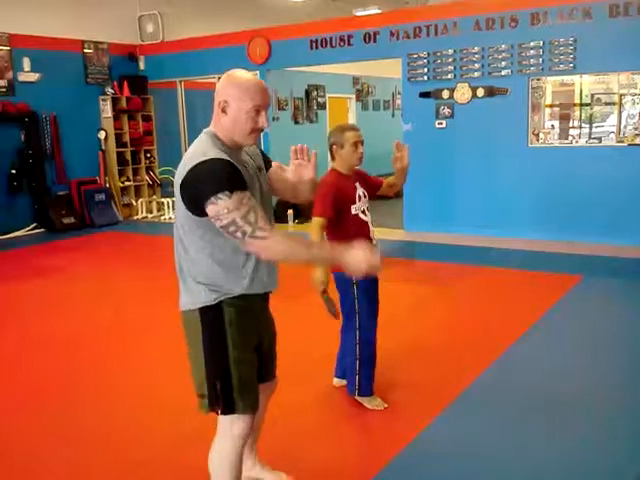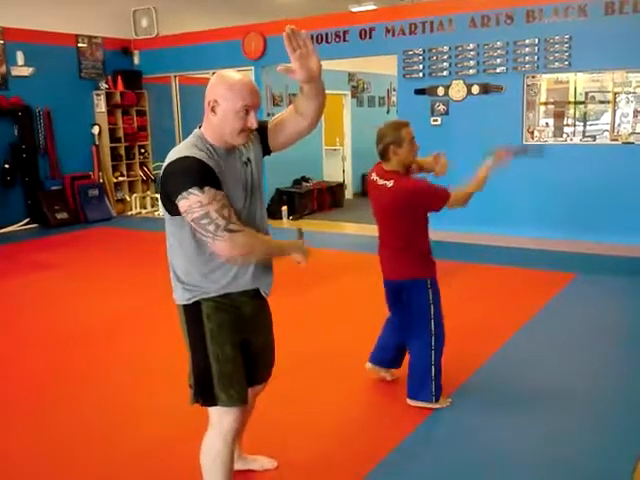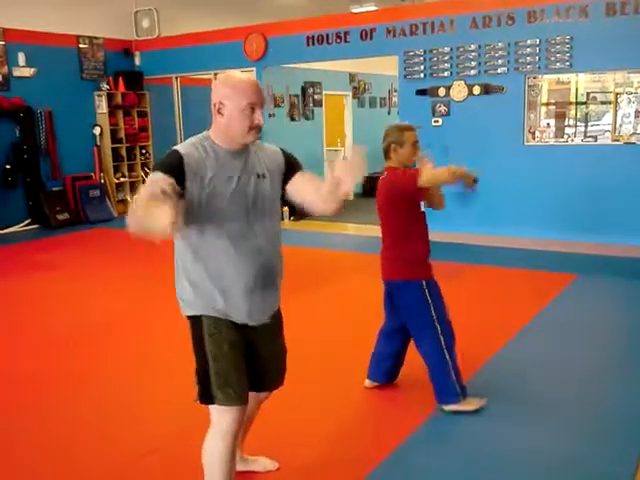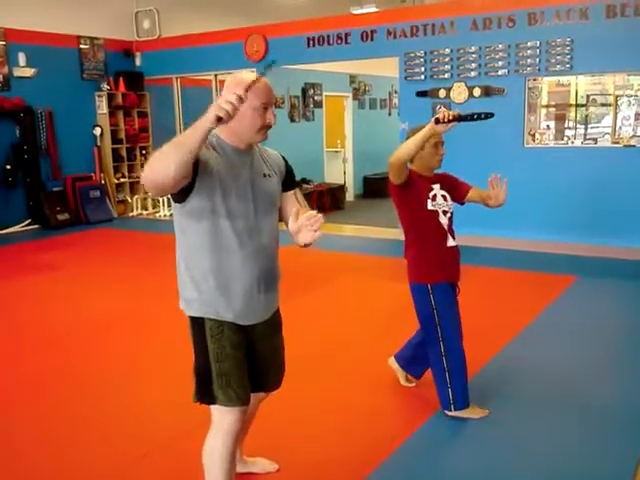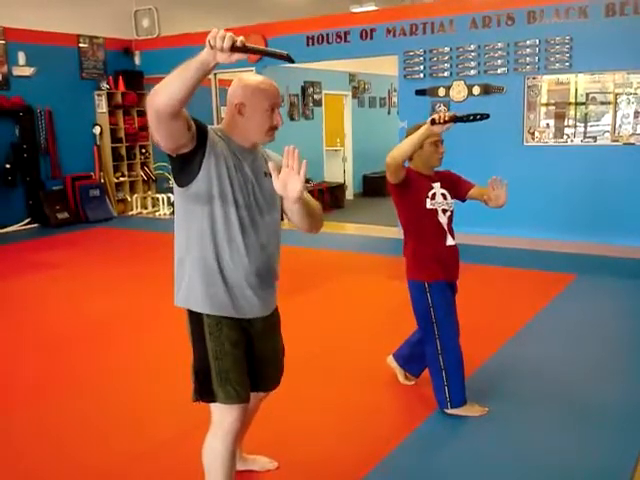
dt=1s
person 1, frame 1
left shoulder: (248, 153)
right shoulder: (211, 167)
left elbow: (293, 192)
right elbow: (266, 242)
left wrist: (303, 180)
right wrist: (342, 255)
left hip: (248, 298)
right hip: (218, 307)
left knee: (262, 389)
right knee: (236, 420)
person 1, frame 2
left shoulder: (247, 141)
right shoulder: (187, 166)
left elbow: (304, 119)
right elbow: (230, 244)
left wrist: (311, 80)
right wrist: (290, 247)
left hip: (250, 291)
right hip: (211, 302)
left knee: (253, 383)
right knee: (226, 413)
person 1, frame 3
left shoulder: (274, 157)
right shoulder: (185, 160)
left elbow: (320, 200)
right elbow: (137, 216)
left wrist: (338, 186)
right wrist: (156, 214)
left hip: (264, 304)
right hip: (213, 309)
left knee: (259, 389)
right knee: (227, 414)
person 1, frame 4
left shoulder: (274, 162)
right shoulder: (198, 155)
left elbow: (298, 216)
right elbow: (153, 180)
left wrist: (305, 229)
right wrist: (209, 120)
left hip: (263, 304)
right hip: (216, 310)
left knee: (257, 391)
right knee: (228, 413)
person 1, frame 5
left shoulder: (274, 163)
right shoulder: (198, 147)
left elbow: (312, 224)
right elbow: (160, 106)
left wrist: (295, 198)
right wrist: (210, 57)
left hip: (261, 302)
right hip: (215, 306)
left knee: (257, 390)
right knee: (228, 412)
person 2, frame 1
left shoulder: (359, 177)
right shoulder: (331, 185)
left elbow: (391, 188)
right elbow: (316, 228)
left wrist: (401, 170)
right wrist: (321, 265)
right hip: (350, 269)
left knee: (358, 324)
right knee: (362, 328)
left ankle: (345, 374)
right ankle: (360, 389)
person 2, frame 2
left shoulder: (376, 173)
right shoulder: (409, 189)
left elbow: (413, 164)
right elbow: (460, 199)
left wrist: (431, 165)
right wrist: (489, 165)
left hip: (390, 266)
right hip: (415, 270)
left knee: (400, 317)
right knee: (426, 331)
left ankle: (381, 361)
right ankle: (423, 394)
person 2, frame 3
left shoulder: (397, 181)
right shoulder: (397, 179)
left elbow: (437, 202)
right elbow: (444, 175)
left wrist: (426, 182)
right wrist: (465, 176)
left hip: (396, 268)
right hip: (410, 272)
left knee: (396, 323)
right knee: (436, 333)
left ankle: (378, 375)
right ankle: (452, 396)
person 2, frame 4
left shoulder: (444, 181)
right shoulder: (404, 182)
left elbow: (477, 194)
right elbow: (395, 161)
left wrist: (494, 199)
right wrist: (432, 128)
left hip: (445, 272)
right hip: (427, 275)
left knee: (437, 330)
right knee: (446, 339)
left ankle: (404, 362)
right ankle: (456, 404)
person 2, frame 5
left shoulder: (445, 179)
right shoulder: (405, 180)
left elbow: (477, 192)
right elbow: (392, 163)
left wrist: (493, 197)
right wrist: (423, 129)
left hip: (446, 269)
right hip: (425, 272)
left knee: (434, 327)
right knee: (443, 335)
left ankle: (403, 360)
right ankle: (452, 401)
